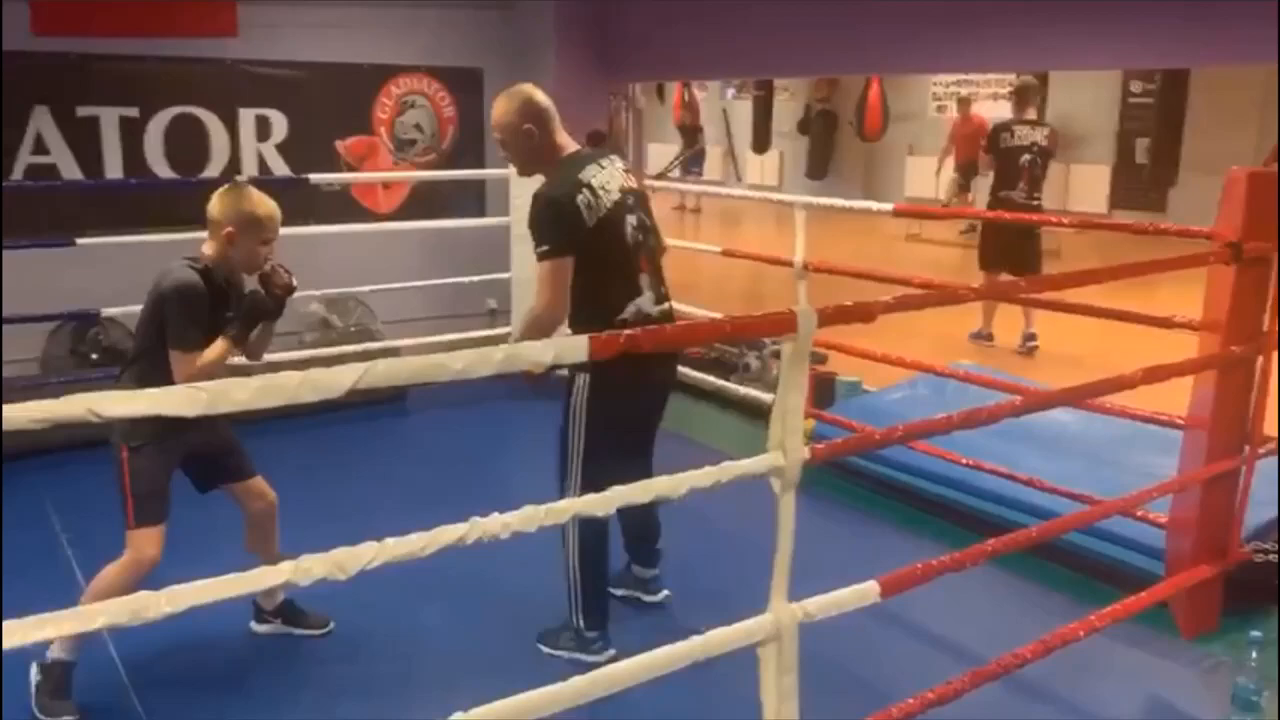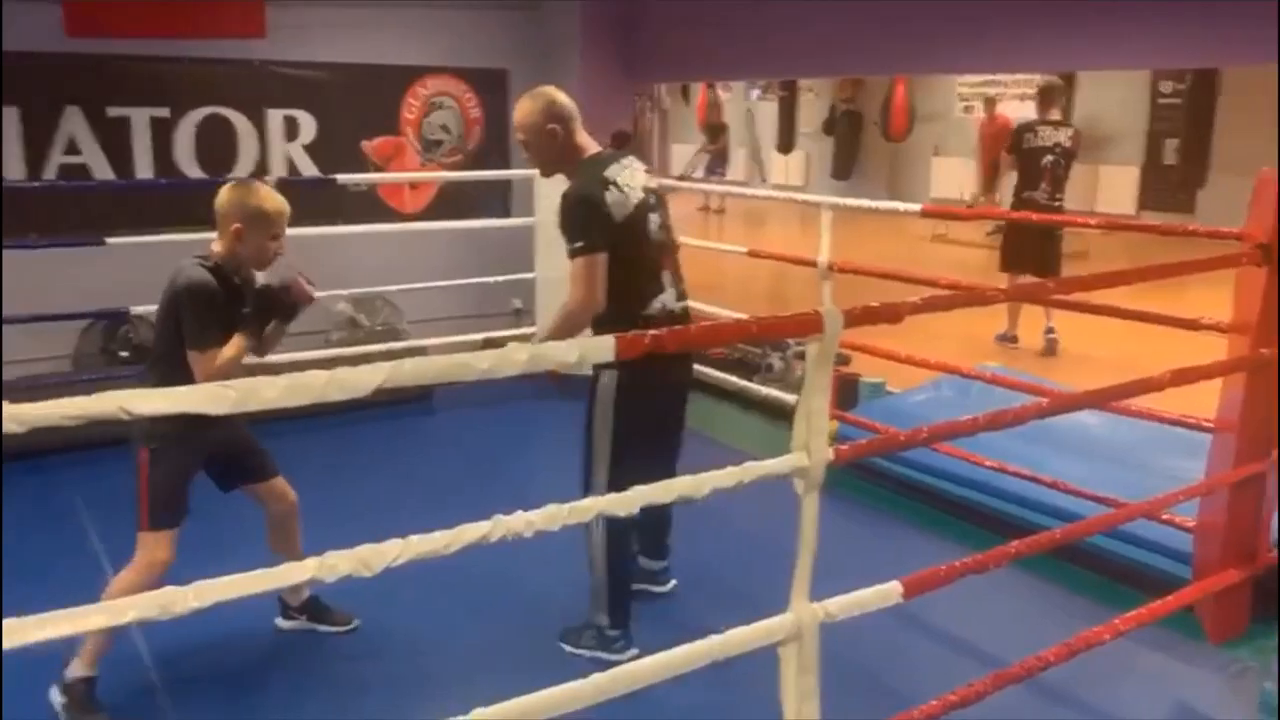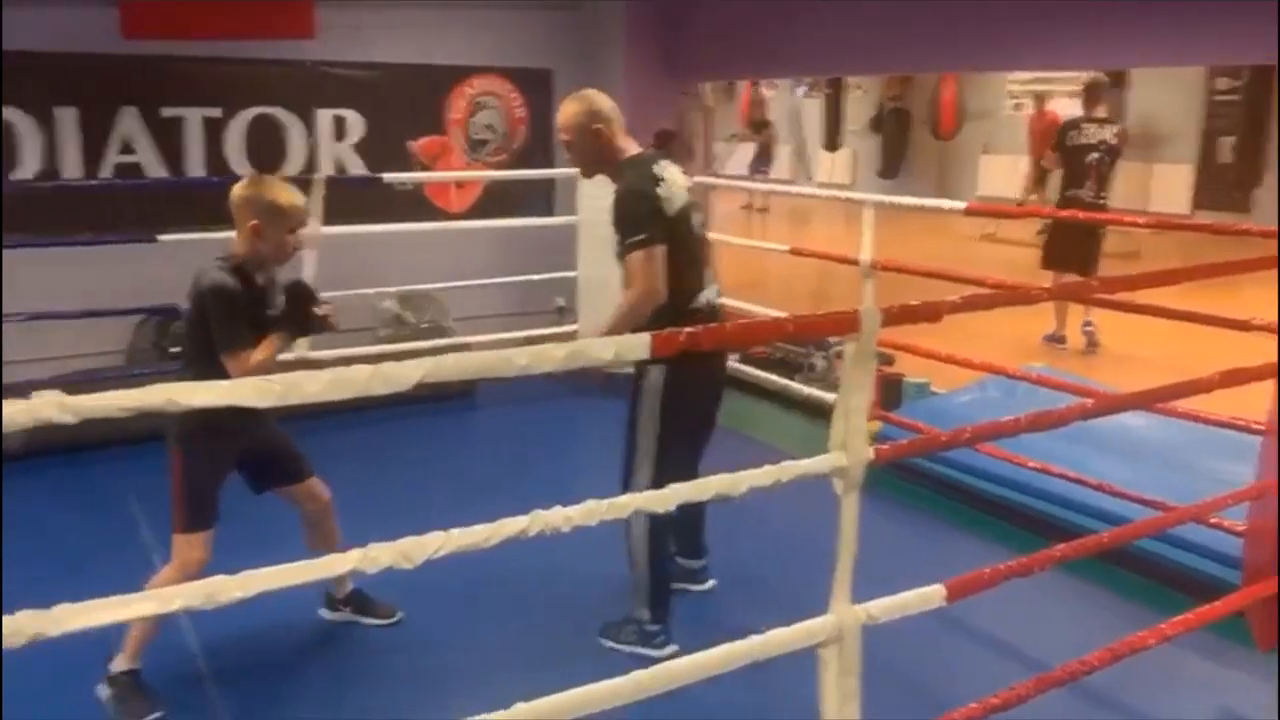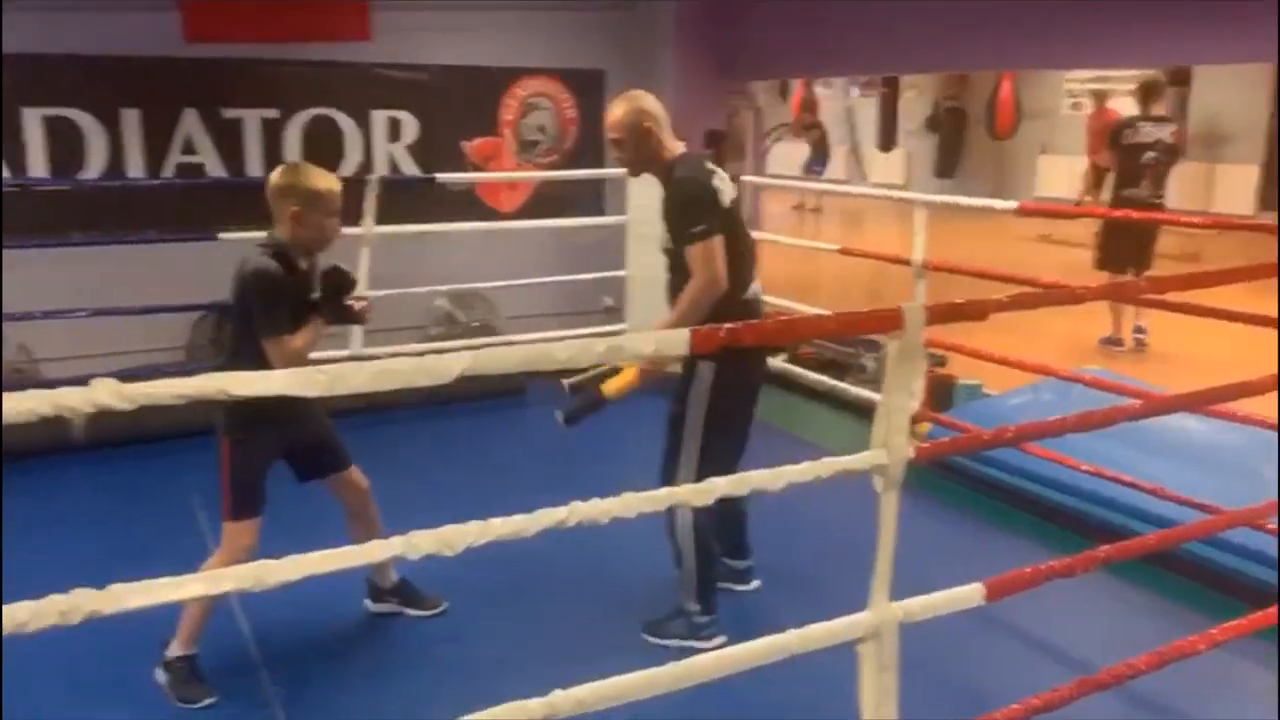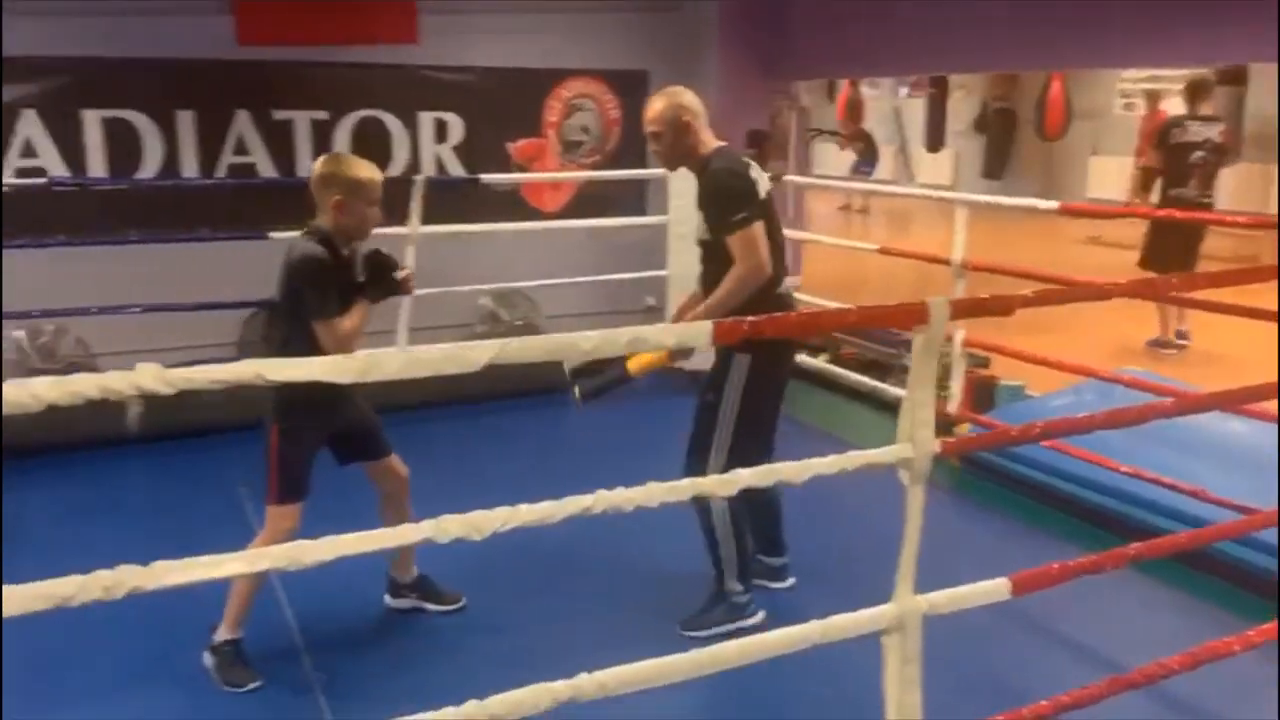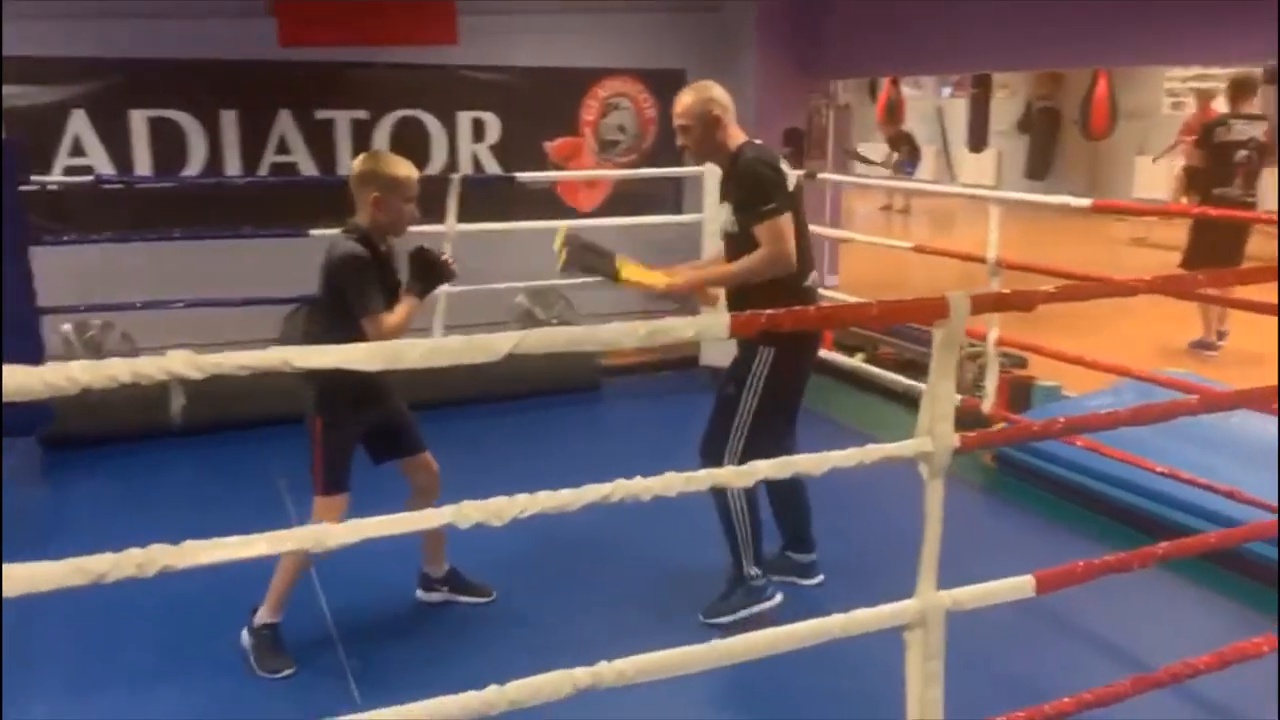
dt=0.1s
person 1, frame 1
left shoulder: (555, 199)
right shoulder: (615, 167)
left elbow: (552, 306)
left wrist: (512, 349)
left hip: (609, 360)
right hip: (658, 346)
left knee: (583, 492)
right knee: (635, 470)
left ankle: (589, 631)
right ankle: (644, 571)
person 1, frame 2
left shoulder: (583, 197)
right shoulder: (632, 169)
left elbow: (588, 302)
left wrist: (540, 347)
left hip: (632, 356)
right hip: (676, 343)
left knee: (607, 490)
right knee: (654, 467)
left ankle: (611, 629)
right ankle: (654, 562)
person 1, frame 3
left shoulder: (633, 192)
right shoulder: (660, 171)
left elbow: (648, 294)
left hip: (675, 351)
left knee: (644, 484)
right knee: (679, 464)
left ankle: (651, 623)
right ankle: (691, 561)
person 1, frame 4
left shoulder: (685, 186)
right shoulder: (699, 172)
left elbow: (710, 282)
right wrist: (676, 332)
left hip: (721, 346)
right hip: (745, 338)
left knee: (686, 478)
right knee: (720, 461)
left ankle: (698, 615)
right ankle: (735, 561)
person 1, frame 5
left shoulder: (725, 177)
right shoulder: (721, 174)
left elbow: (755, 267)
left wrist: (697, 320)
right wrist: (695, 302)
left hip: (755, 339)
right hip: (762, 335)
left knee: (709, 465)
right knee: (748, 453)
left ankle: (733, 596)
right ankle: (770, 558)
person 1, frame 6
left shoulder: (755, 169)
right shoulder: (742, 169)
left elbow: (780, 257)
left wrist: (704, 281)
right wrist: (698, 275)
left hip: (777, 333)
right hip: (785, 330)
left knee: (724, 454)
right knee: (771, 447)
left ankle: (752, 580)
right ankle: (800, 556)
person 2, frame 1
left shoulder: (227, 280)
right shoulder: (182, 287)
left elbow: (254, 354)
right elbow: (189, 375)
left wrist: (273, 308)
right wrist: (239, 326)
left hip: (193, 416)
right hip: (146, 425)
left knee: (262, 503)
right knee: (143, 554)
left ankle: (271, 606)
right ankle: (55, 663)
person 2, frame 2
left shoulder: (239, 277)
right shoulder: (194, 286)
left elbow: (260, 349)
right elbow: (209, 374)
left wrist: (285, 312)
right wrist: (255, 322)
left hip: (214, 417)
right hip: (167, 427)
left knee: (283, 502)
right knee: (154, 560)
left ankle: (297, 603)
right ankle: (76, 677)
person 2, frame 3
left shoulder: (261, 276)
right shoulder: (219, 287)
right elbow: (244, 371)
left wrist: (303, 324)
right wrist: (288, 324)
left hip: (249, 417)
right hip: (203, 428)
left knee: (317, 501)
right knee: (190, 559)
left ankle: (341, 595)
right ankle: (121, 670)
person 2, frame 4
left shoulder: (302, 262)
right shoulder: (261, 273)
right elbow: (284, 357)
left wrist: (339, 312)
right wrist: (326, 309)
left hip: (294, 407)
right hip: (250, 417)
left knee: (357, 491)
right knee: (239, 546)
left ankle: (384, 586)
right ankle: (177, 655)
person 2, frame 5
left shoulder: (342, 250)
right shoulder: (308, 258)
right elbow: (337, 340)
left wrist: (383, 289)
right wrist: (373, 290)
left hip: (336, 393)
right hip: (298, 402)
left knee: (395, 479)
right knee: (282, 529)
left ankle: (404, 582)
right ankle: (224, 641)
person 2, frame 6
left shoulder: (380, 247)
right shoulder: (349, 257)
right elbow: (385, 332)
left wrist: (425, 281)
right wrist: (419, 286)
left hip: (371, 387)
right hip: (336, 397)
left knee: (427, 475)
right knee: (329, 519)
left ankle: (436, 575)
right ankle: (263, 623)
person 3, frame 1
left shoulder: (1001, 130)
right shoulder: (1049, 133)
left elbow: (986, 164)
right elbow: (1042, 163)
left hip: (1002, 208)
right hip: (1031, 210)
left knee: (992, 271)
right knee: (1027, 275)
left ankle: (986, 329)
right ankle: (1030, 331)
person 3, frame 2
left shoulder: (1024, 130)
right shoulder: (1073, 134)
left elbow: (1007, 164)
right elbow: (1065, 164)
left hip: (1024, 209)
right hip: (1053, 211)
left knee: (1015, 272)
right knee: (1049, 275)
left ankle: (1011, 331)
right ankle: (1050, 326)
person 3, frame 3
left shoulder: (1069, 128)
right shoulder: (1118, 131)
left elbow: (1052, 162)
right elbow: (1111, 161)
left hip: (1070, 207)
right hip: (1097, 208)
left knee: (1061, 271)
right knee: (1087, 272)
left ankle: (1060, 331)
right ankle: (1088, 320)
person 3, frame 4
left shoulder: (1125, 126)
right shoulder: (1174, 130)
left elbow: (1109, 162)
right elbow: (1172, 160)
left hip: (1124, 206)
right hip: (1153, 208)
left knee: (1116, 271)
right knee: (1139, 269)
left ankle: (1117, 334)
right ankle: (1139, 324)
person 3, frame 5
left shoulder: (1172, 126)
right shoulder: (1223, 130)
left elbow: (1152, 165)
right elbow: (1220, 162)
left hip: (1173, 206)
right hip: (1201, 208)
left knee: (1162, 272)
right knee: (1184, 271)
left ankle: (1166, 335)
right ankle: (1181, 328)
person 3, frame 6
left shoulder: (1215, 125)
right shoulder: (1266, 128)
left elbow: (1195, 163)
right elbow: (1264, 159)
left hip: (1214, 206)
right hip: (1244, 208)
left knee: (1204, 272)
right knee: (1228, 270)
left ankle: (1209, 337)
right ankle: (1221, 328)
